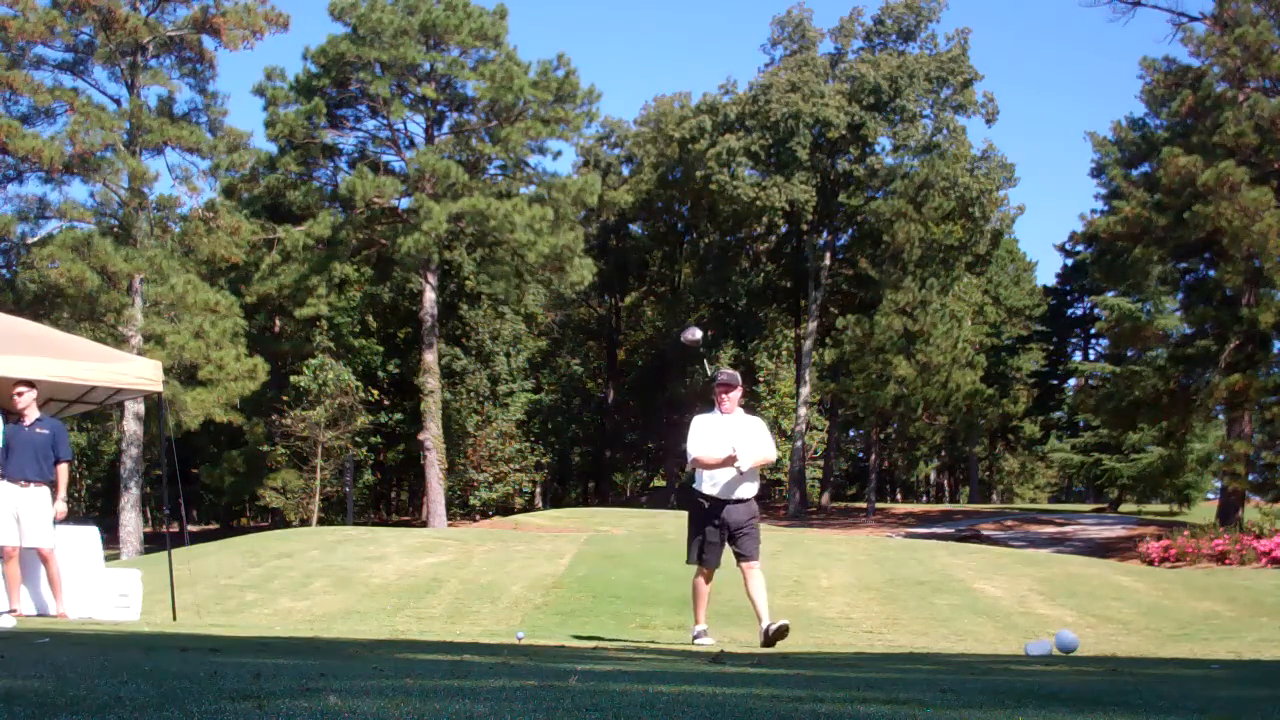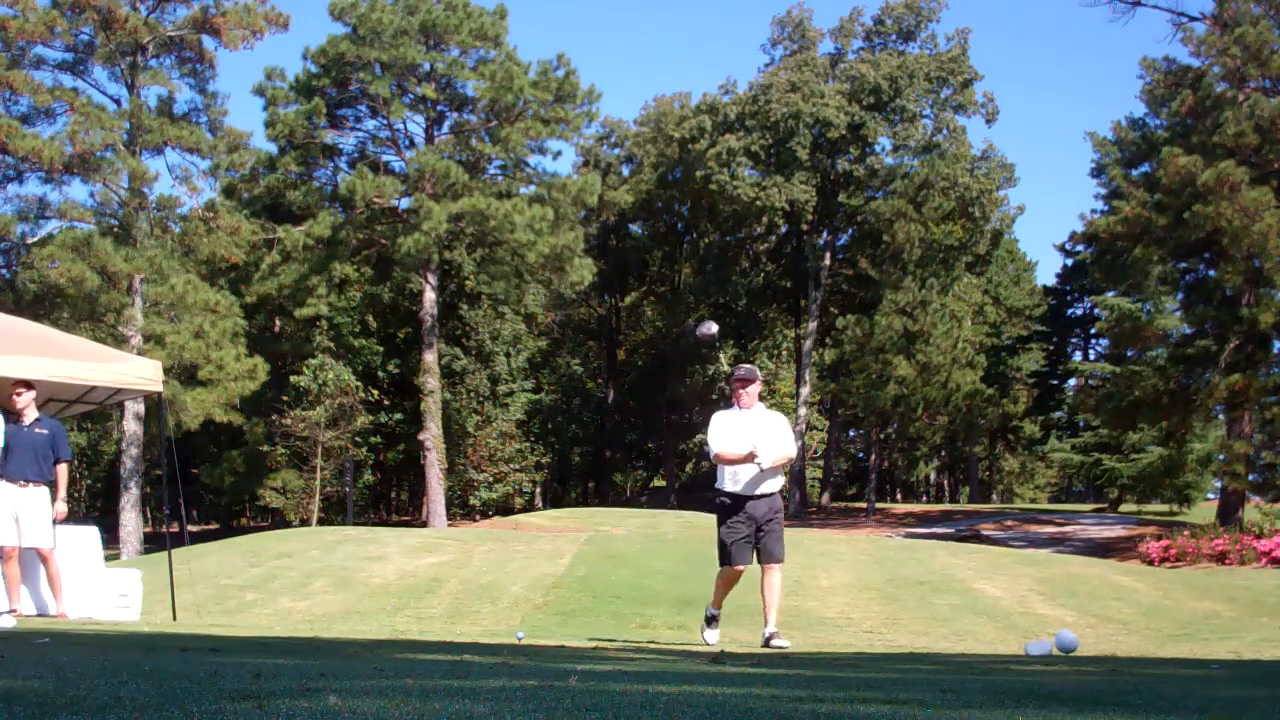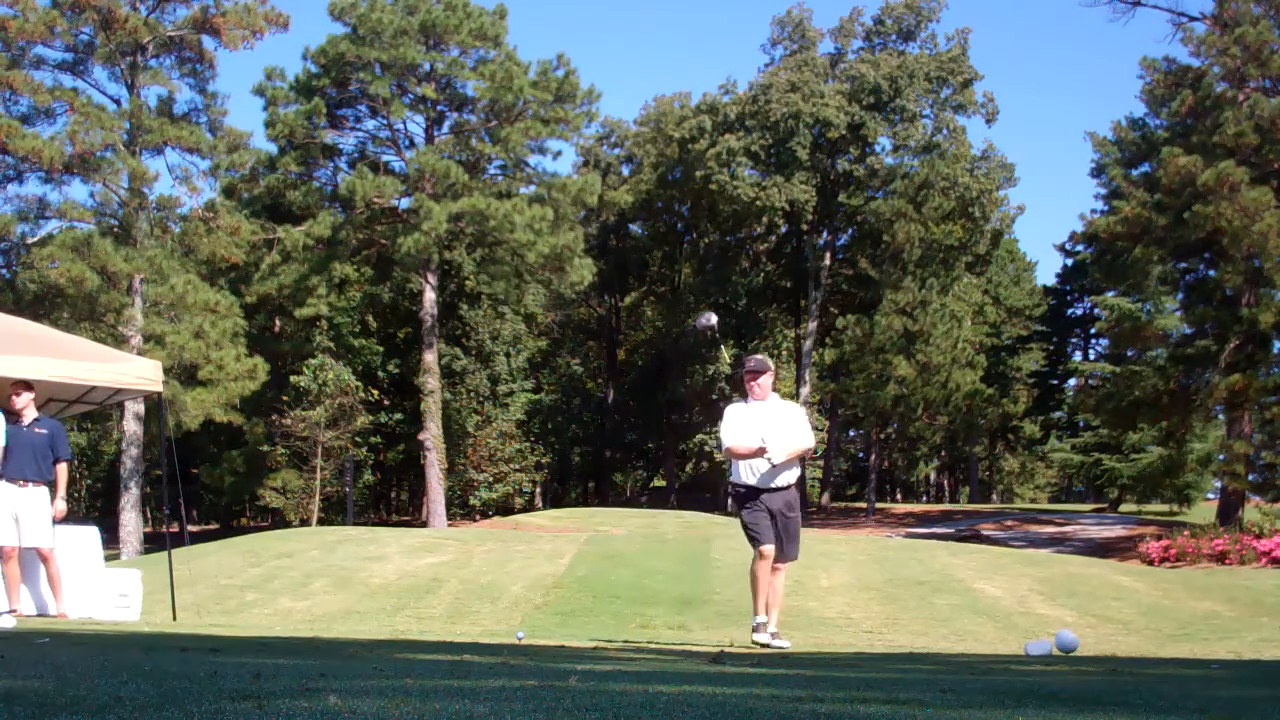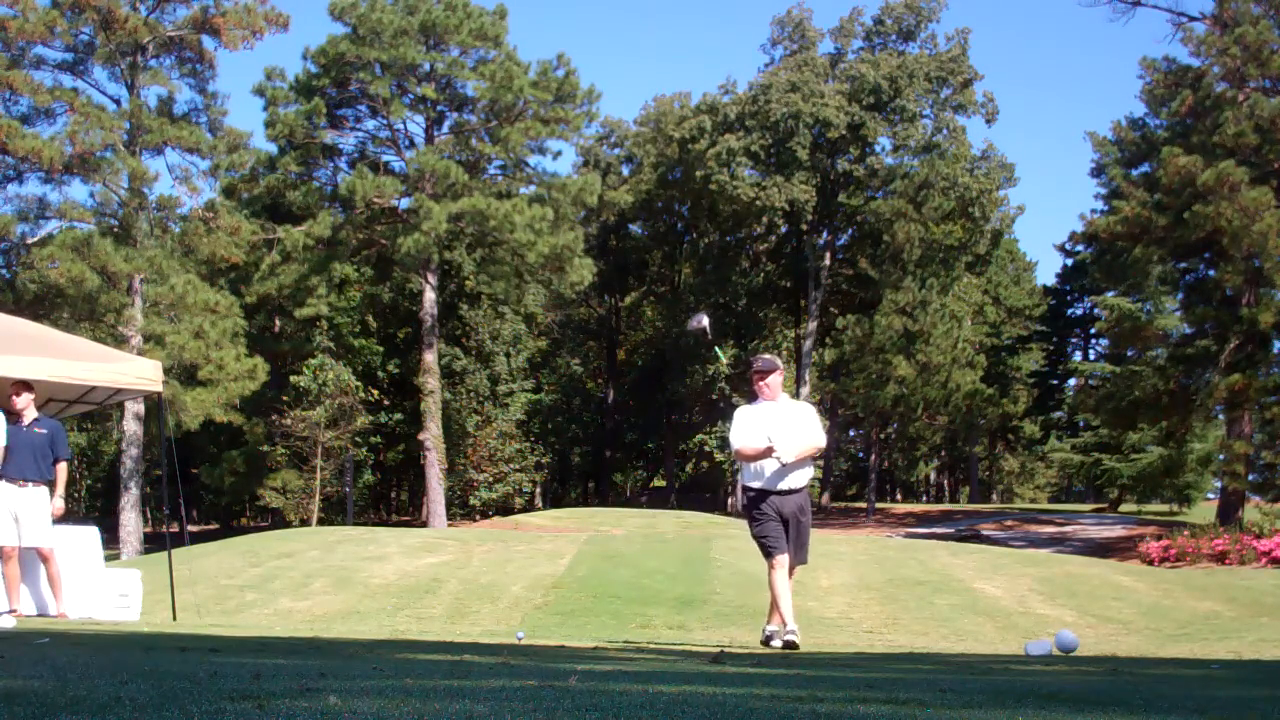
dt=0.2s
person 1, frame 1
left shoulder: (755, 424)
right shoulder: (701, 422)
left elbow: (769, 454)
right elbow: (695, 459)
left wrist: (748, 461)
right wrist: (725, 461)
left hip: (745, 505)
right hip: (709, 504)
left knee: (752, 564)
right knee: (705, 569)
left ankle: (766, 625)
right ankle: (700, 628)
person 1, frame 2
left shoulder: (777, 419)
right shoulder: (722, 418)
left elbow: (790, 451)
right elbow: (717, 453)
left wrist: (768, 459)
right wrist: (745, 457)
left hip: (769, 501)
right hip: (734, 501)
left knee: (772, 564)
right knee: (735, 565)
left ankle: (770, 630)
right ankle: (713, 611)
person 1, frame 3
left shoulder: (792, 410)
right shoulder: (734, 411)
left elbow: (807, 442)
right elbow: (729, 448)
left wrist: (780, 454)
right wrist: (756, 451)
left hip: (785, 493)
right hip: (750, 494)
left knee: (779, 562)
right knee: (764, 551)
left ankle: (769, 628)
right ankle: (760, 619)
person 1, frame 4
left shoulder: (804, 410)
right shoulder: (744, 413)
left elbow: (818, 442)
right elbow: (738, 451)
left wrist: (791, 453)
right wrist: (765, 453)
left hip: (797, 496)
right hip: (761, 498)
left knee: (790, 565)
right knee: (778, 561)
left ankle: (771, 627)
right ankle: (789, 628)
person 2, frame 1
left shoulder: (54, 427)
left elbow: (62, 464)
left wrist: (61, 498)
left hip: (38, 493)
left knee: (46, 552)
left ankle: (60, 608)
person 2, frame 2
left shoulder: (53, 427)
left elbow: (62, 464)
left wrist: (61, 498)
left hip: (37, 493)
left knee: (45, 552)
left ankle: (60, 608)
person 2, frame 3
left shoulder: (52, 427)
left elbow: (61, 463)
left wrist: (60, 496)
left hip: (36, 493)
left knee: (45, 551)
left ankle: (60, 607)
person 2, frame 4
left shoulder: (52, 426)
left elbow: (61, 462)
left wrist: (59, 495)
left hip: (36, 493)
left knee: (45, 551)
left ankle: (60, 608)
